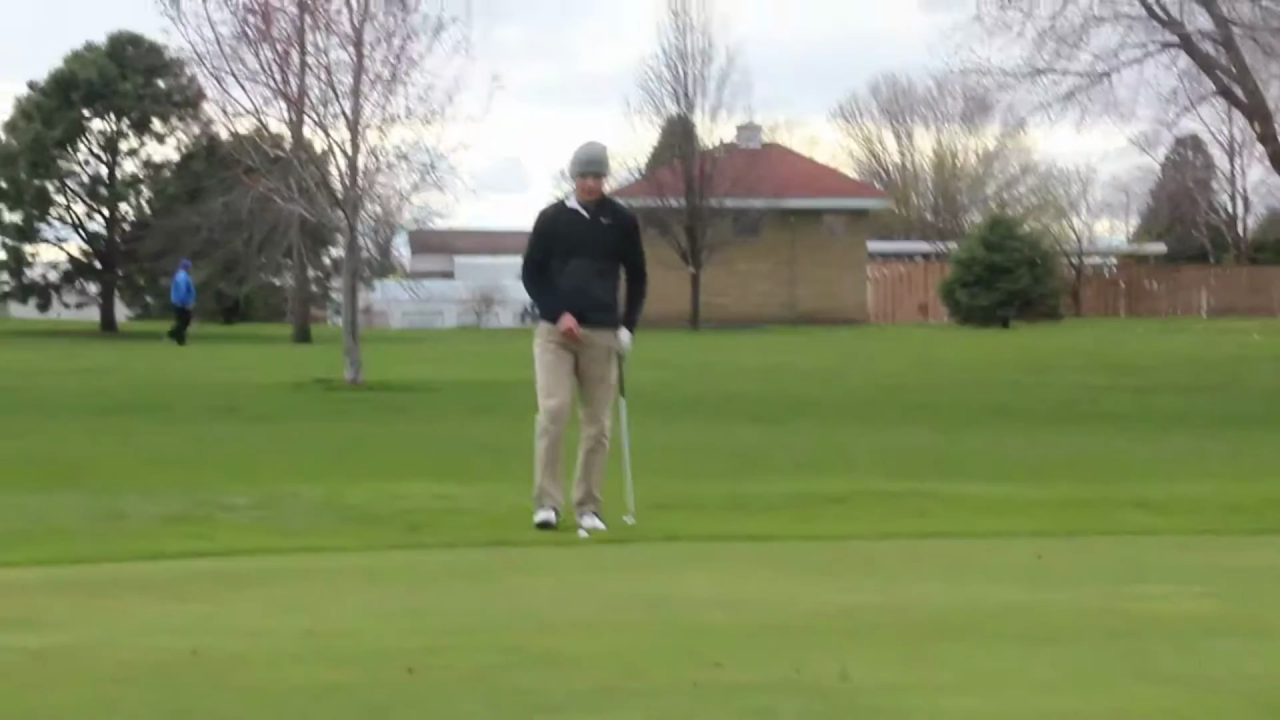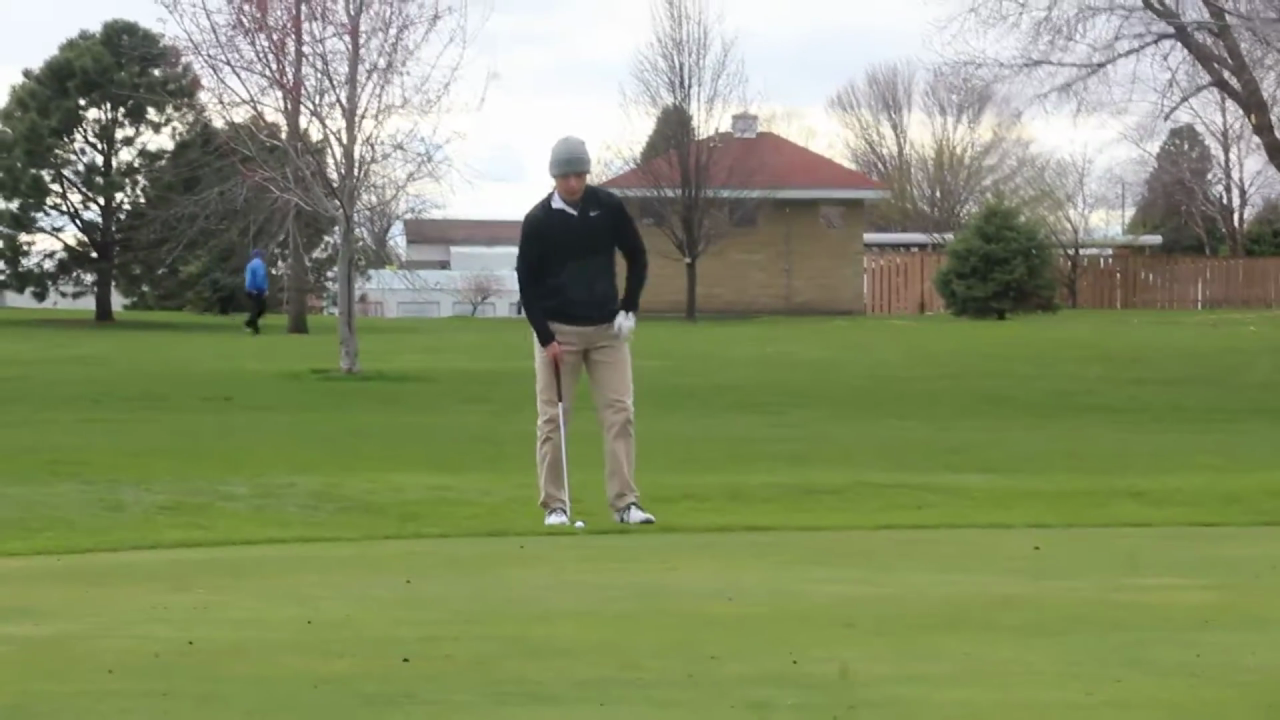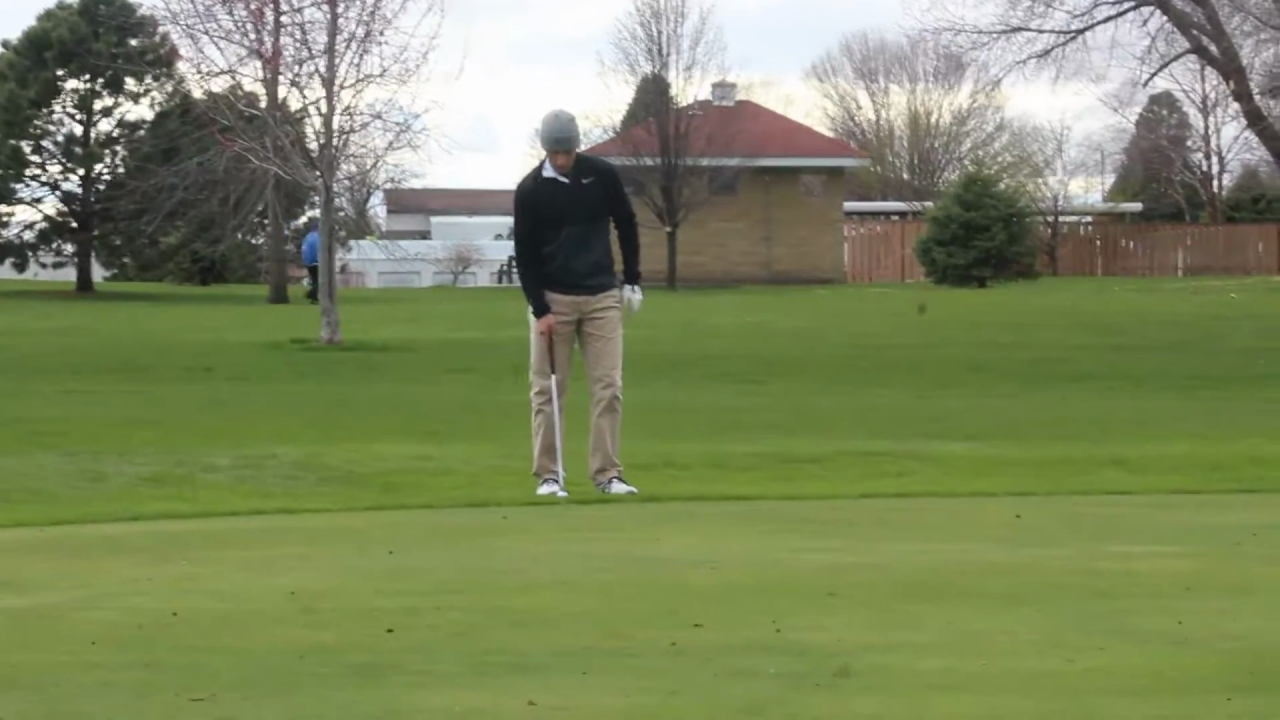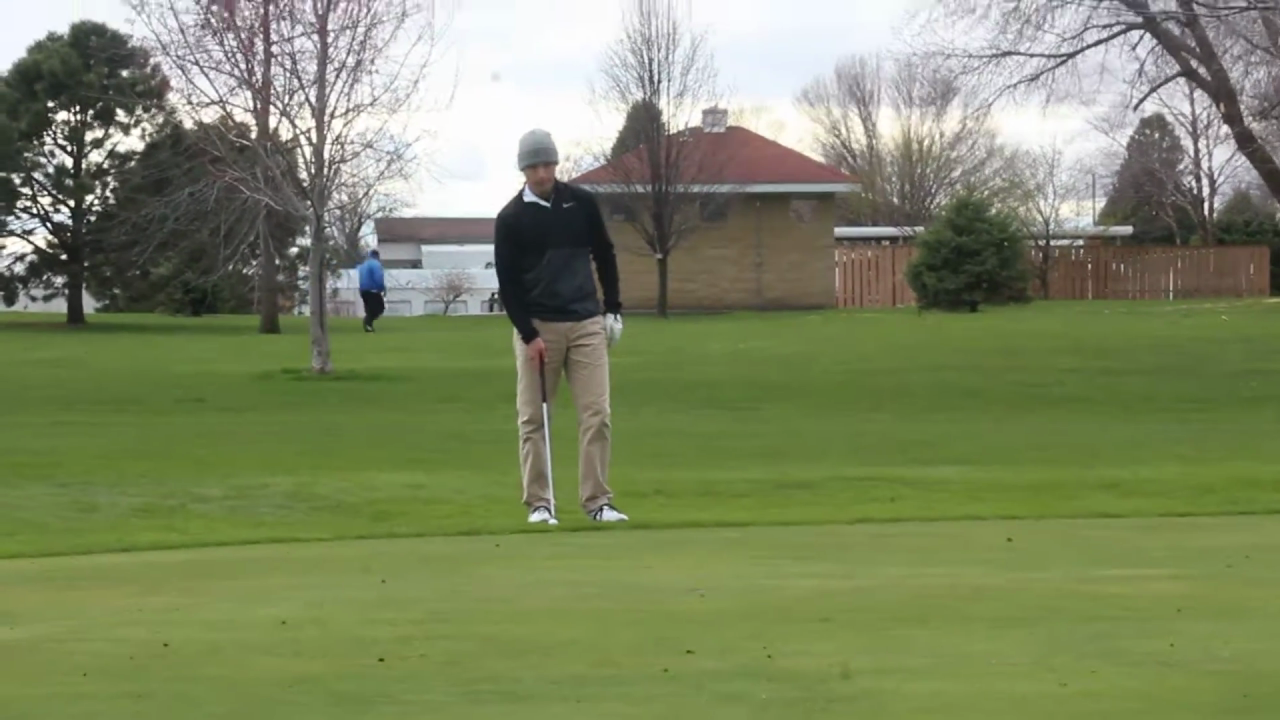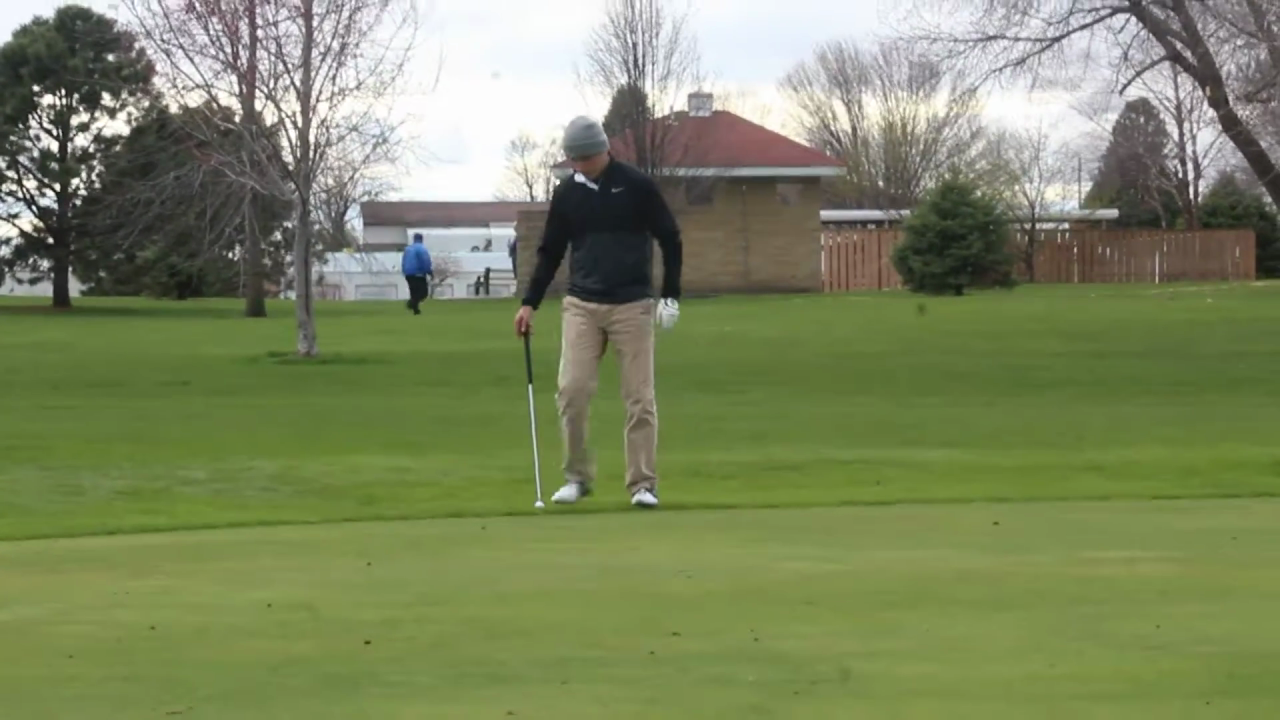
dt=1s
person 1, frame 1
left shoulder: (622, 220)
right shoulder: (551, 218)
left elbow: (637, 277)
right elbow: (531, 272)
left wrist: (627, 324)
right wrist: (558, 314)
left hip: (602, 332)
right hip: (555, 329)
left knee: (597, 423)
right knee: (552, 411)
left ankle: (587, 505)
right ankle: (547, 501)
person 1, frame 2
left shoulder: (610, 207)
right shoulder: (538, 220)
left elbow: (637, 258)
right elbow: (528, 284)
left wrist: (629, 309)
right wrist: (546, 338)
left hip: (607, 325)
right hip: (557, 329)
left knee: (619, 412)
right knee: (552, 418)
left ankle: (625, 502)
right ankle: (554, 505)
person 1, frame 3
left shoulder: (603, 174)
right shoulder: (530, 190)
left elbow: (626, 225)
right elbow: (524, 255)
left wrist: (632, 280)
right wrist: (539, 309)
left hip: (602, 295)
right hip: (552, 299)
left knee: (608, 386)
right knee: (546, 389)
left ankle: (607, 473)
right ankle: (547, 474)
person 1, frame 4
left shoulder: (582, 202)
right shoulder: (511, 218)
left elbow: (604, 255)
right elbow: (507, 283)
left wrist: (613, 309)
right wrist: (528, 334)
left hip: (587, 323)
right hip: (537, 327)
left knee: (596, 414)
right knee: (532, 418)
left ankle: (597, 501)
right ankle: (538, 503)
person 1, frame 5
left shoulder: (637, 185)
right shoulder: (566, 193)
left elbow: (670, 239)
right elbow: (550, 251)
left wrist: (670, 295)
right wrist: (530, 301)
left hip: (632, 305)
right hip: (581, 304)
left knee: (639, 397)
right knee: (572, 389)
left ankle: (642, 483)
right ankle: (578, 475)
